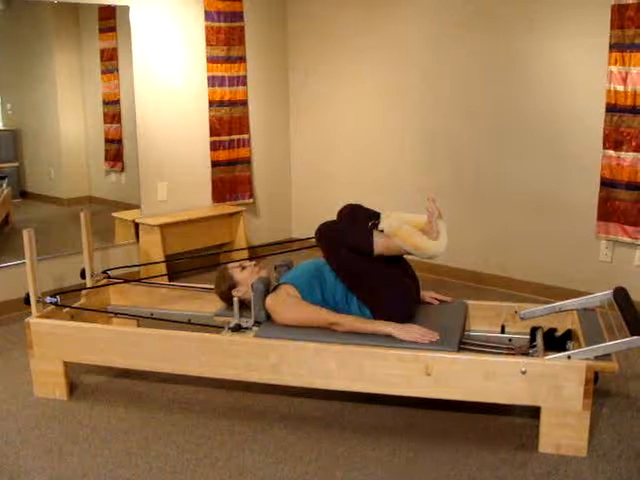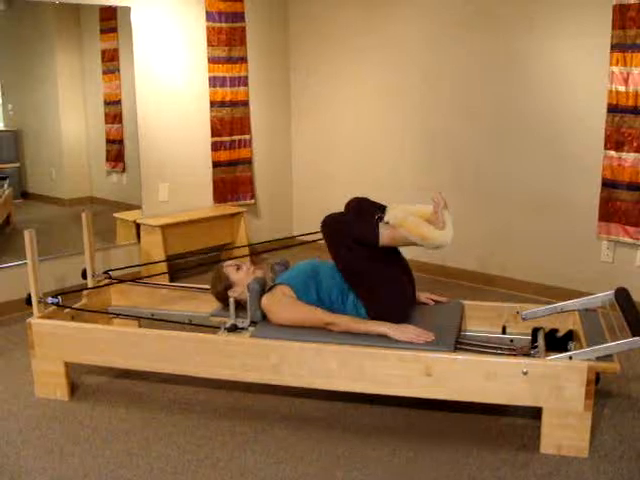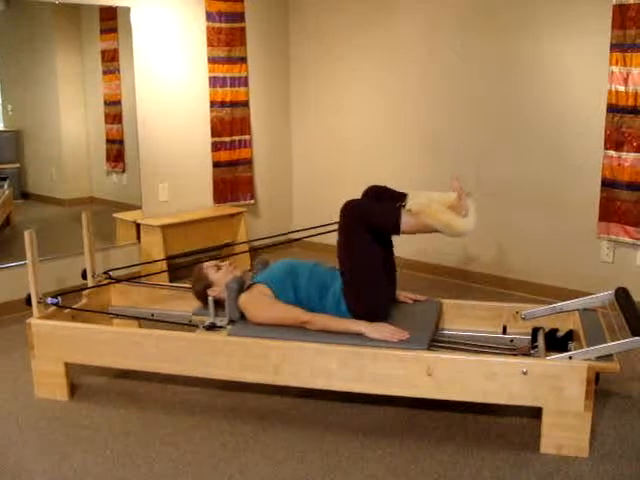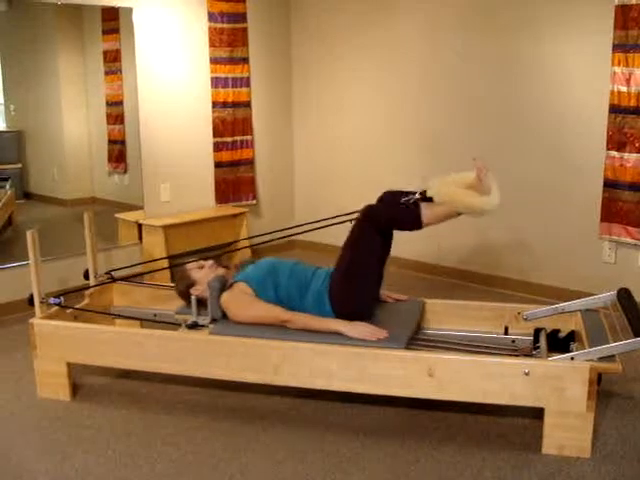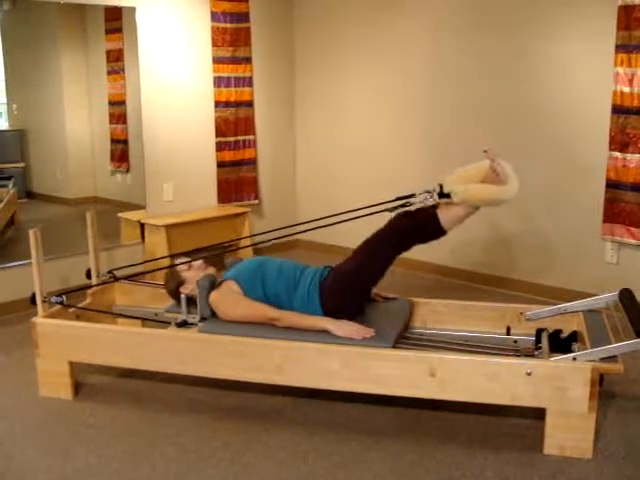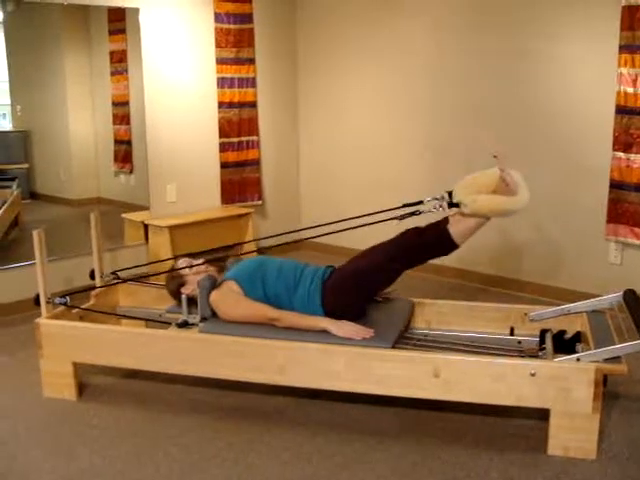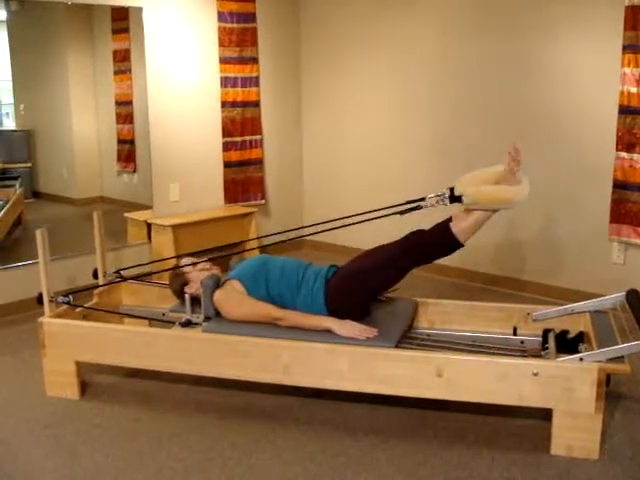
dt=0.3s
person 1, frame 1
left shoulder: (288, 281)
right shoulder: (276, 303)
right elbow: (334, 321)
left wrist: (416, 293)
right wrist: (393, 328)
right hip: (390, 304)
left knee: (350, 214)
right knee: (329, 233)
left ankle: (422, 234)
right ankle: (415, 243)
person 1, frame 2
left shoulder: (285, 283)
right shoulder: (272, 303)
right elbow: (329, 321)
left wrist: (407, 293)
right wrist: (387, 328)
left hip: (391, 290)
right hip: (385, 307)
left knee: (357, 207)
right knee: (334, 224)
left ankle: (425, 226)
right ankle: (423, 235)
person 1, frame 3
left shoulder: (265, 280)
right shoulder: (249, 302)
right elbow: (307, 319)
left wrist: (391, 292)
right wrist: (364, 327)
left hip: (368, 291)
right hip: (362, 305)
left knee: (374, 196)
right knee: (354, 210)
left ankle: (443, 215)
right ankle: (442, 222)
person 1, frame 4
left shoulder: (245, 276)
right shoulder: (232, 300)
right elbow: (285, 318)
left wrist: (367, 289)
right wrist: (343, 325)
left hip: (335, 286)
right hip: (339, 303)
left knee: (388, 201)
right knee: (373, 215)
left ankle: (465, 196)
person 1, frame 5
left shoulder: (238, 274)
right shoulder: (220, 298)
right elbow: (275, 316)
left wrist: (362, 287)
right wrist: (331, 324)
left hip: (328, 280)
right hip: (329, 300)
left knee: (404, 226)
right knee: (400, 229)
person 1, frame 6
left shoulder: (237, 274)
right shoulder: (220, 299)
right elbow: (274, 316)
left wrist: (370, 287)
right wrist: (330, 324)
left hip: (331, 281)
right hip: (330, 300)
left knee: (413, 239)
right knee: (409, 246)
left ankle: (493, 199)
right ankle: (495, 202)
person 1, frame 7
left shoulder: (241, 274)
right shoulder: (224, 298)
right elbow: (278, 315)
left wrist: (374, 284)
right wrist: (334, 323)
left hip: (334, 279)
right hip: (334, 299)
left knee: (419, 243)
right knee: (412, 248)
